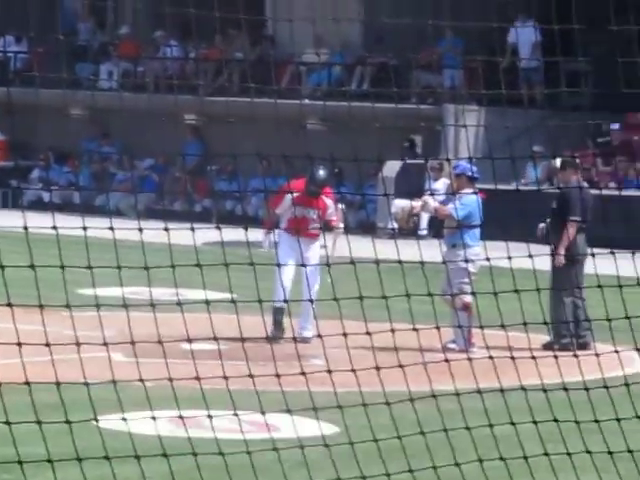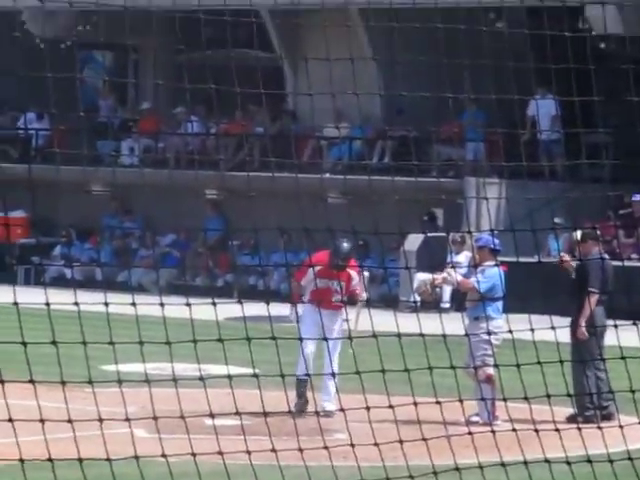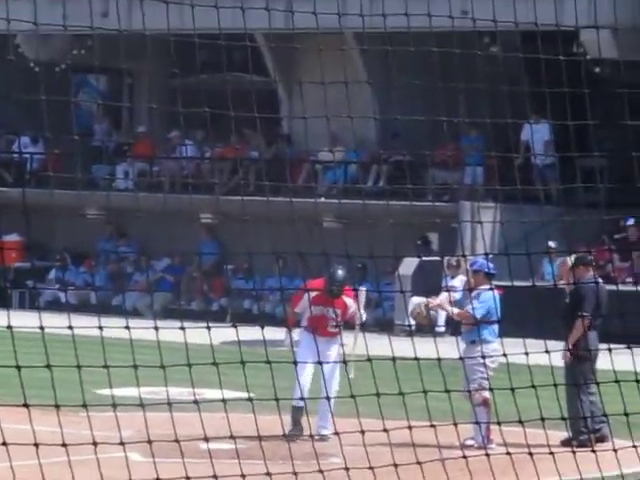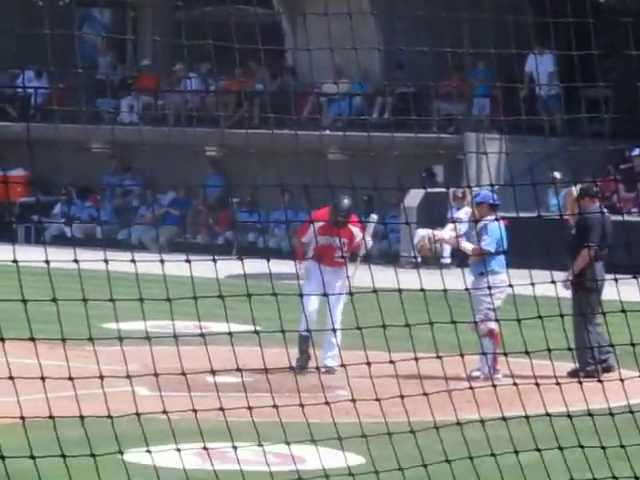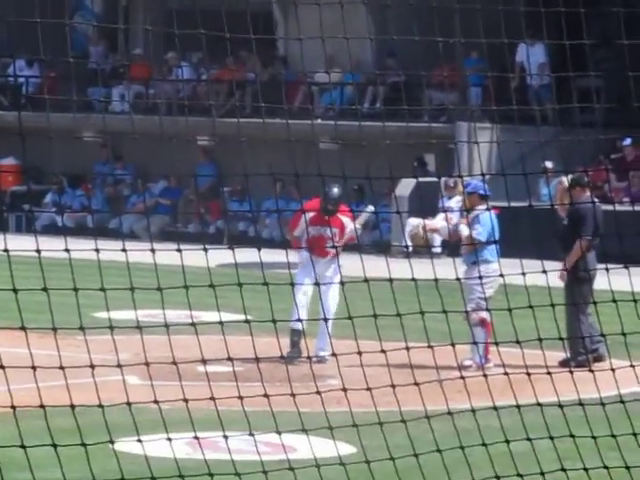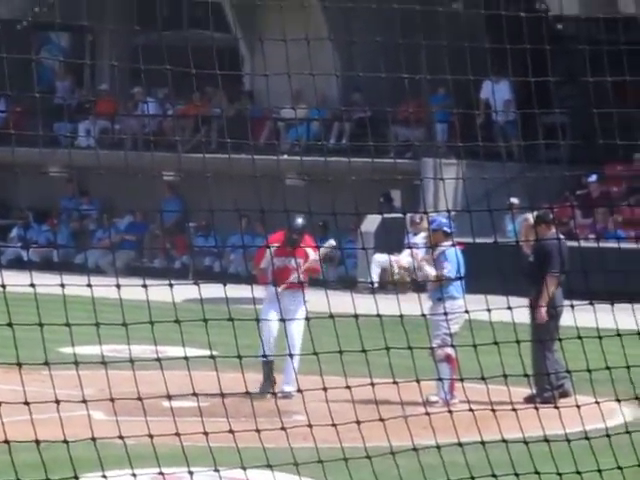
dt=0.2s
person 1, frame 1
left shoulder: (571, 191)
right shoulder: (581, 189)
left elbow: (573, 223)
left wrist: (560, 249)
right wrist: (548, 224)
left hip: (568, 247)
right hip: (577, 247)
left knee: (562, 293)
right knee: (575, 292)
left ankle: (564, 339)
right ankle: (582, 336)
person 1, frame 2
left shoulder: (591, 262)
right shoulder: (603, 261)
left elbow: (592, 294)
left wrist: (581, 322)
right wrist: (570, 265)
left hip: (587, 318)
right hip: (598, 317)
left knee: (582, 365)
right knee: (596, 364)
left ankle: (588, 412)
right ankle: (606, 407)
person 1, frame 3
left shoulder: (585, 287)
right shoulder: (598, 285)
left elbow: (583, 319)
right elbow: (573, 293)
left wrist: (568, 344)
left hip: (581, 343)
right hip: (590, 341)
left knee: (577, 389)
right knee: (588, 388)
left ankle: (582, 436)
right ankle: (599, 430)
person 1, frame 4
left shoulder: (592, 218)
right shoulder: (601, 216)
left elbow: (588, 250)
right elbow: (575, 222)
left wrist: (571, 274)
left hip: (587, 275)
right hip: (594, 273)
left knee: (583, 320)
right knee: (591, 319)
left ankle: (589, 366)
right ankle: (606, 360)
person 1, frame 5
left shoulder: (584, 208)
right shoulder: (590, 206)
left elbow: (583, 241)
right elbow: (564, 212)
left wrist: (566, 266)
left hip: (579, 265)
right hip: (583, 264)
left knee: (576, 310)
right knee: (581, 309)
left ankle: (581, 356)
right ankle: (596, 349)
person 1, frame 6
left shoulder: (551, 245)
right shoulder: (550, 242)
left elbow: (552, 277)
right elbow: (529, 249)
left wrist: (542, 305)
left hip: (547, 301)
right hip: (548, 300)
left knee: (542, 346)
right knee: (546, 345)
left ankle: (546, 392)
right ankle: (561, 385)
person 2, frame 1
left shoulder: (469, 199)
right shoulder: (460, 198)
left elbow: (445, 213)
right elbow: (441, 210)
left wrist: (430, 203)
right wrist: (422, 205)
left hip: (465, 252)
right hip: (455, 251)
left knee: (462, 295)
right knee: (451, 294)
left ankle: (465, 342)
right ankle: (461, 338)
person 2, frame 2
left shoulder: (491, 271)
right shoulder: (482, 270)
left elbow: (468, 286)
right elbow: (464, 283)
left wrist: (452, 275)
right wrist: (438, 279)
left hip: (487, 325)
right hip: (477, 324)
left knee: (483, 368)
right knee: (475, 367)
left ankle: (489, 415)
right ankle: (484, 411)
person 2, frame 3
left shoulder: (487, 295)
right shoulder: (477, 294)
left elbow: (467, 316)
right elbow: (457, 308)
left wrist: (446, 307)
right wrist: (436, 303)
left hip: (484, 348)
right hip: (474, 348)
left knee: (480, 391)
right knee: (473, 391)
left ankle: (483, 438)
right ankle: (480, 435)
person 2, frame 4
left shoulder: (492, 226)
right shoulder: (481, 226)
left elbow: (481, 252)
right elbow: (457, 238)
left wrist: (462, 243)
right wrist: (438, 235)
left hip: (491, 280)
right hip: (483, 280)
left knee: (485, 323)
right knee: (482, 323)
left ankle: (489, 370)
right ankle: (487, 366)
person 2, frame 5
left shoulder: (483, 216)
right shoulder: (474, 215)
left elbow: (473, 241)
right elbow: (462, 239)
left wrist: (462, 226)
left hip: (483, 269)
right hip: (475, 269)
left knee: (476, 312)
right knee: (478, 312)
left ankle: (480, 359)
right ankle: (481, 356)
person 2, frame 6
left shoulder: (449, 252)
right shoulder: (439, 252)
left elbow: (445, 277)
right elbow: (435, 277)
left wrist: (425, 267)
left hip: (449, 305)
right hip: (441, 305)
left knee: (441, 348)
right knee: (445, 347)
left ankle: (445, 395)
right ankle: (447, 392)
person 3, frame 1
left shoulder: (328, 198)
right shoulder: (292, 190)
left elbow: (331, 220)
right elbow: (273, 211)
left wrist: (337, 226)
right wrist: (268, 234)
left hip: (313, 243)
right hip: (289, 238)
left knee: (311, 286)
right knee: (284, 280)
left ankle: (305, 330)
right ankle: (277, 326)
person 3, frame 2
left shoulder: (352, 270)
right shoulder: (316, 262)
left elbow: (356, 291)
right elbow: (298, 282)
left wrist: (360, 296)
right wrist: (294, 305)
left hip: (336, 314)
right hip: (312, 310)
left knee: (332, 359)
right knee: (307, 351)
left ankle: (328, 404)
right ankle: (301, 398)
person 3, frame 3
left shoulder: (348, 297)
right shoulder: (311, 289)
left elbow: (352, 317)
right elbow: (293, 310)
left hip: (332, 342)
right hip: (309, 337)
left knee: (330, 385)
right knee: (303, 380)
left ankle: (324, 429)
right ankle: (296, 425)
person 3, frame 4
left shoulder: (354, 226)
right shoulder: (317, 219)
left elbow: (358, 248)
right elbow: (300, 240)
left wrist: (365, 245)
right wrist: (301, 261)
left hip: (339, 272)
right hip: (316, 267)
left knee: (335, 316)
right knee: (309, 308)
left ankle: (331, 361)
right ankle: (303, 355)
person 3, frame 5
left shoulder: (345, 216)
right shoulder: (308, 211)
left elbow: (350, 239)
right elbow: (294, 234)
left wrist: (353, 234)
right wrist: (301, 250)
left hip: (331, 263)
right hip: (309, 260)
left knee: (329, 306)
right knee: (301, 300)
left ankle: (322, 351)
right ankle: (295, 347)
person 3, frame 6
left shoulder: (309, 246)
right shoulder: (273, 242)
left elbow: (316, 274)
right elbow: (259, 268)
left wrist: (314, 265)
right wrist: (267, 285)
left hip: (297, 296)
right hip: (274, 293)
left knee: (294, 340)
right knee: (268, 333)
left ankle: (288, 386)
right ankle: (267, 378)
